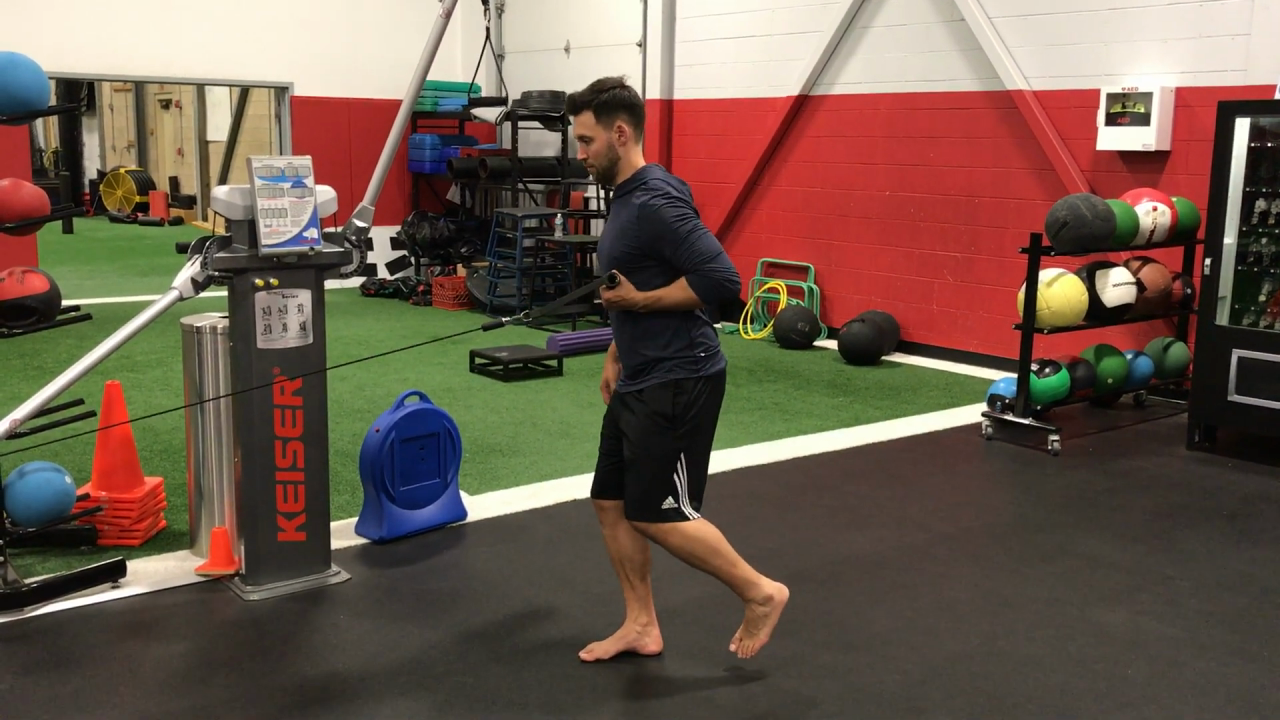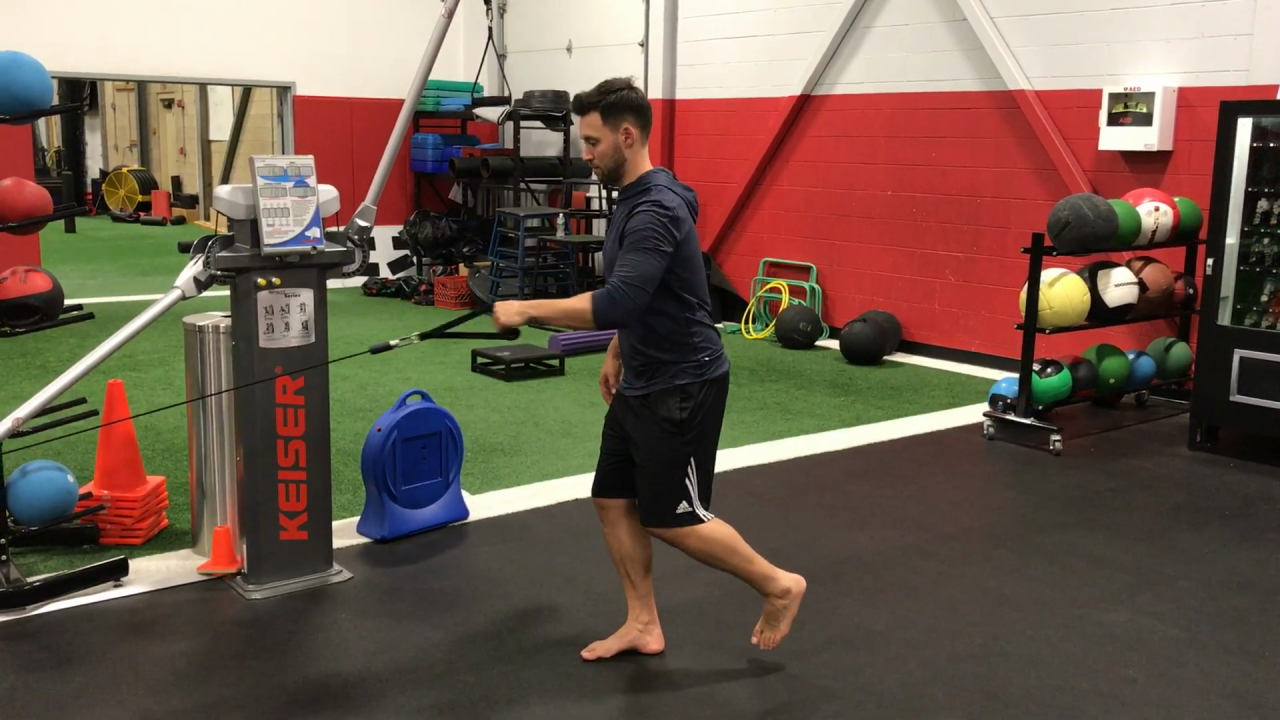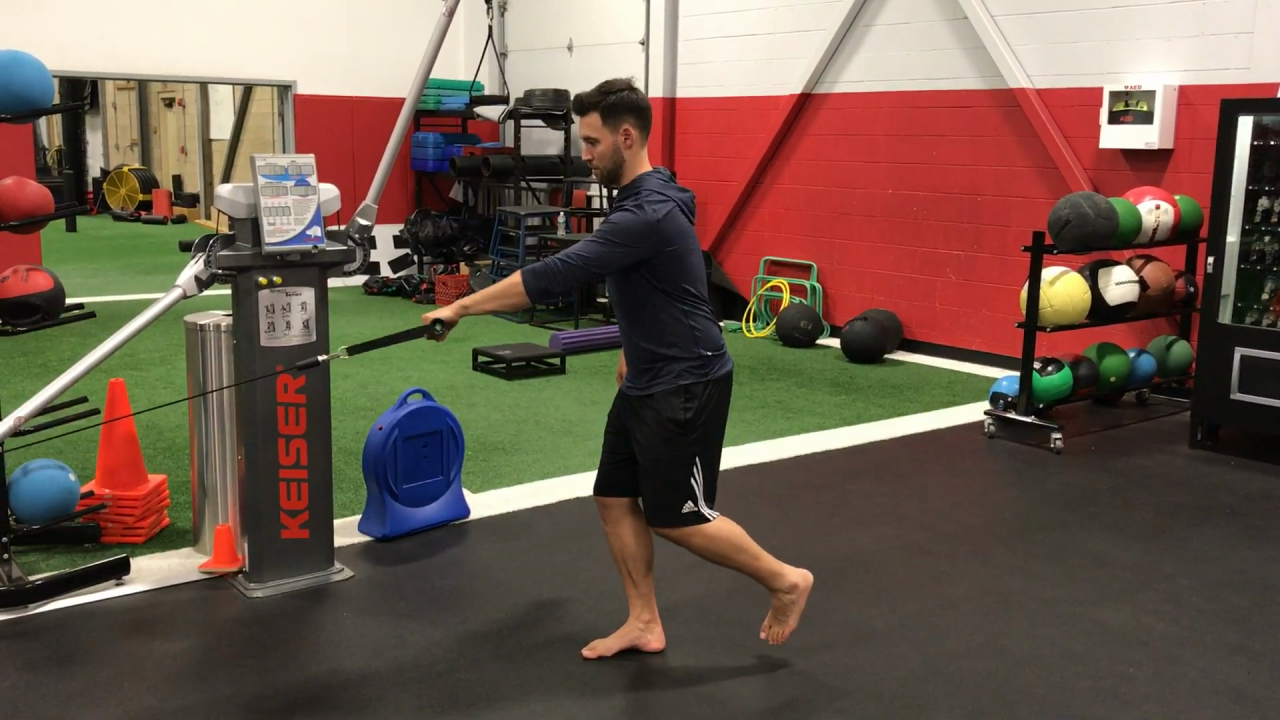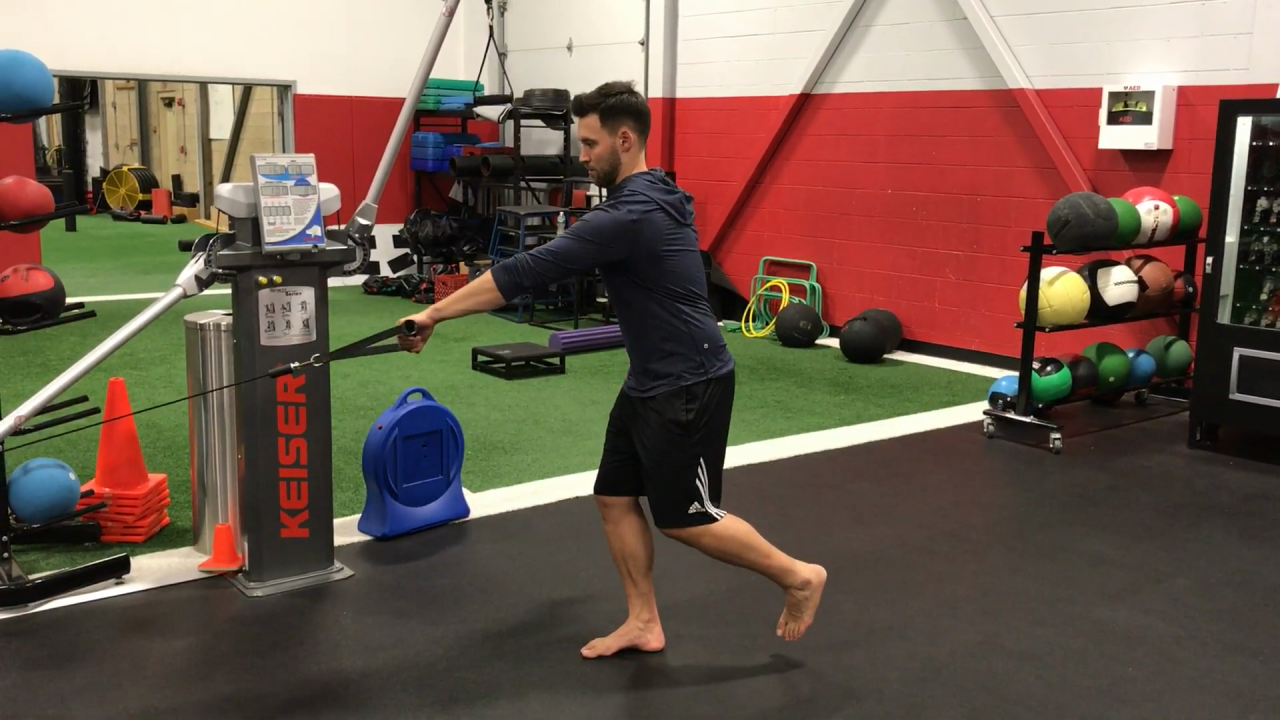
dt=0.5s
person 1, frame 1
left shoulder: (657, 203)
right shoulder: (628, 197)
left elbow: (719, 280)
left wrist: (638, 300)
right wrist: (615, 355)
left hip: (678, 380)
right hip: (641, 378)
left knee: (657, 514)
right knee: (611, 503)
left ankle: (760, 593)
right ankle: (641, 626)
person 1, frame 2
left shoulder: (655, 209)
right shoulder: (632, 199)
left elbow: (619, 302)
left wrist: (529, 309)
right wrist: (616, 353)
left hip: (682, 385)
right hip: (643, 382)
left knee: (673, 518)
right knee: (613, 502)
left ankle: (777, 586)
right ankle: (643, 625)
person 1, frame 3
left shoulder: (647, 213)
right shoulder: (641, 199)
left elbow: (555, 276)
left wrist: (461, 307)
right wrist: (631, 350)
left hip: (685, 385)
right hip: (649, 380)
left knee: (677, 517)
right knee: (615, 500)
left ankle: (785, 581)
right ankle: (644, 624)
person 1, frame 4
left shoulder: (628, 214)
right shoulder: (650, 197)
left elbow: (532, 269)
left wrist: (434, 313)
left hip: (687, 385)
right hip: (651, 379)
left knee: (685, 518)
right knee: (615, 498)
left ankle: (798, 576)
right ankle: (643, 623)
